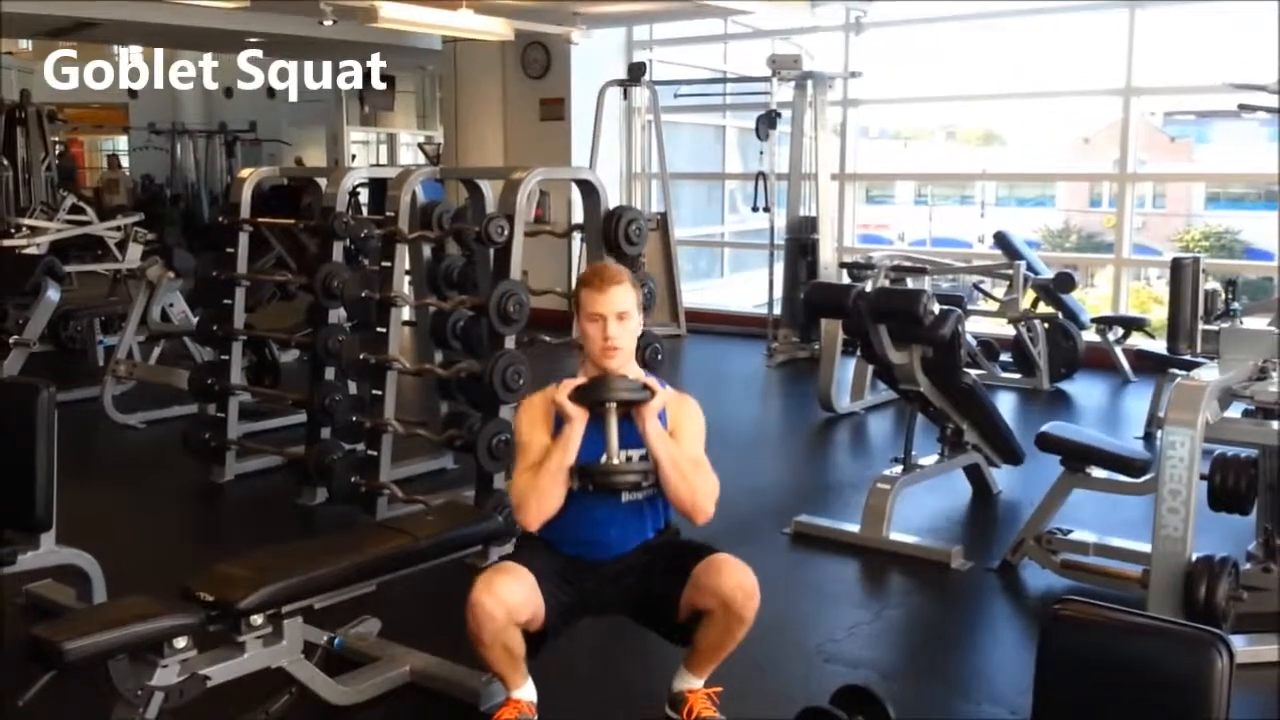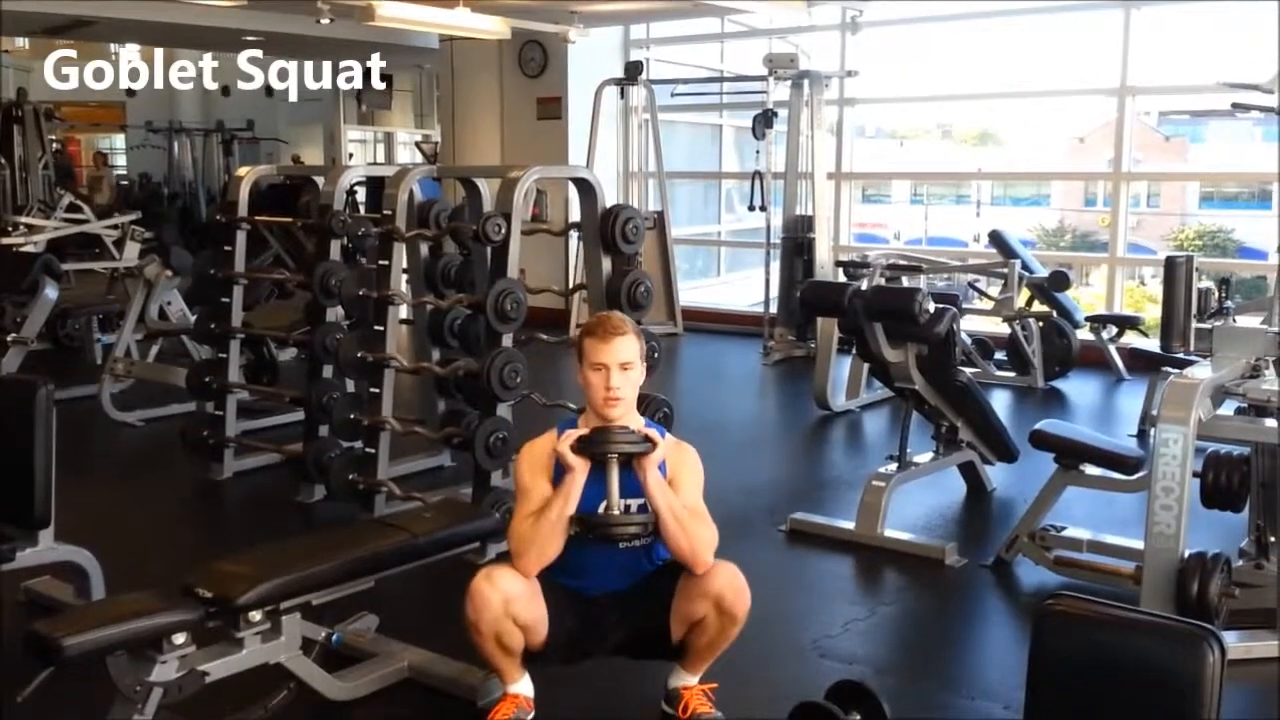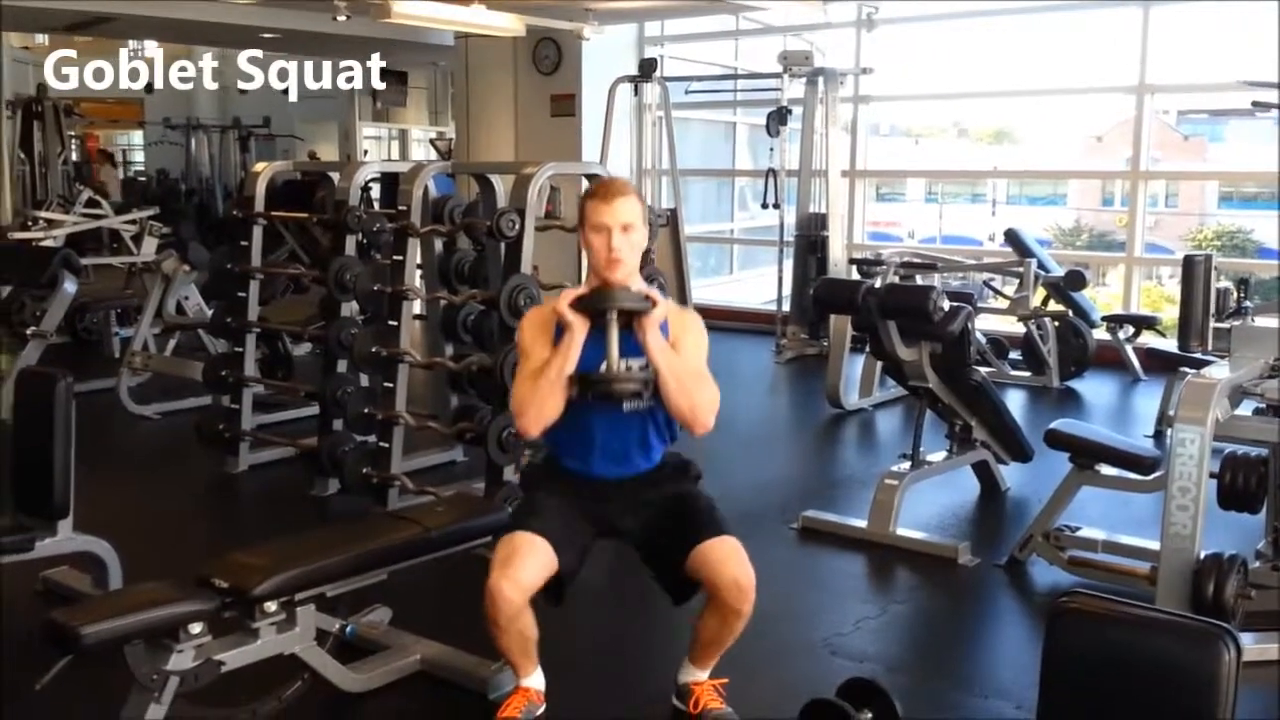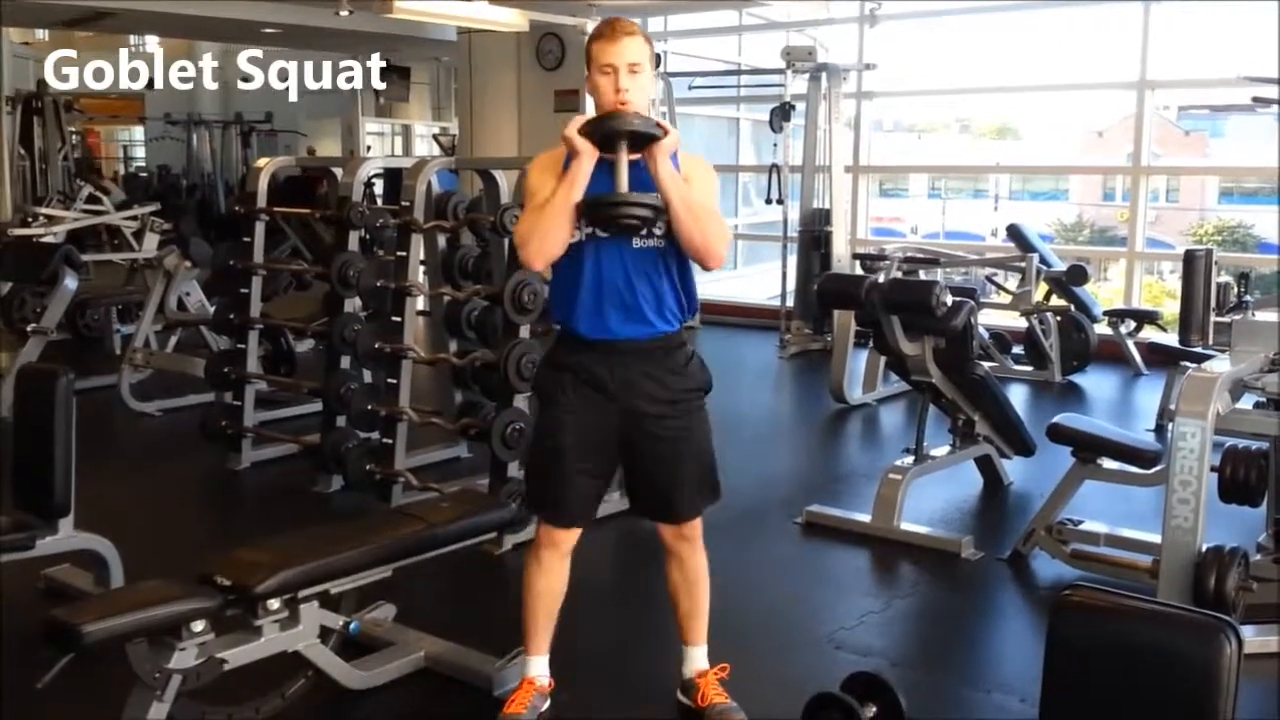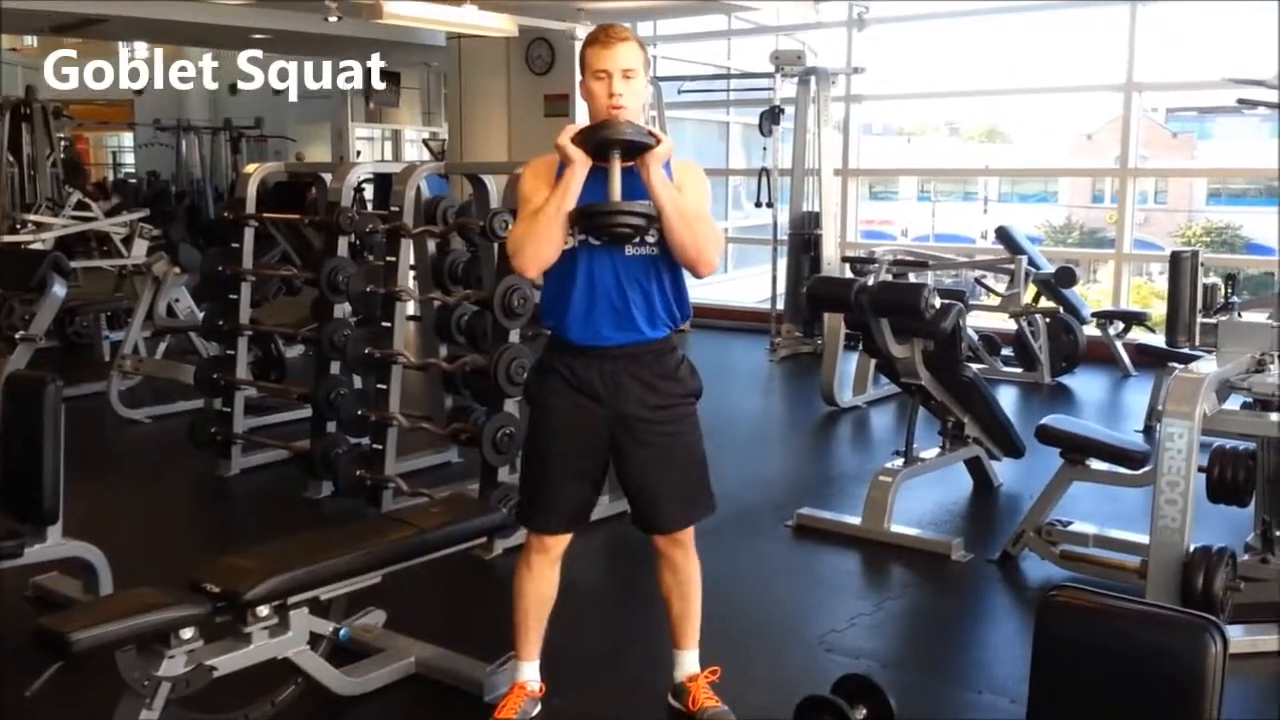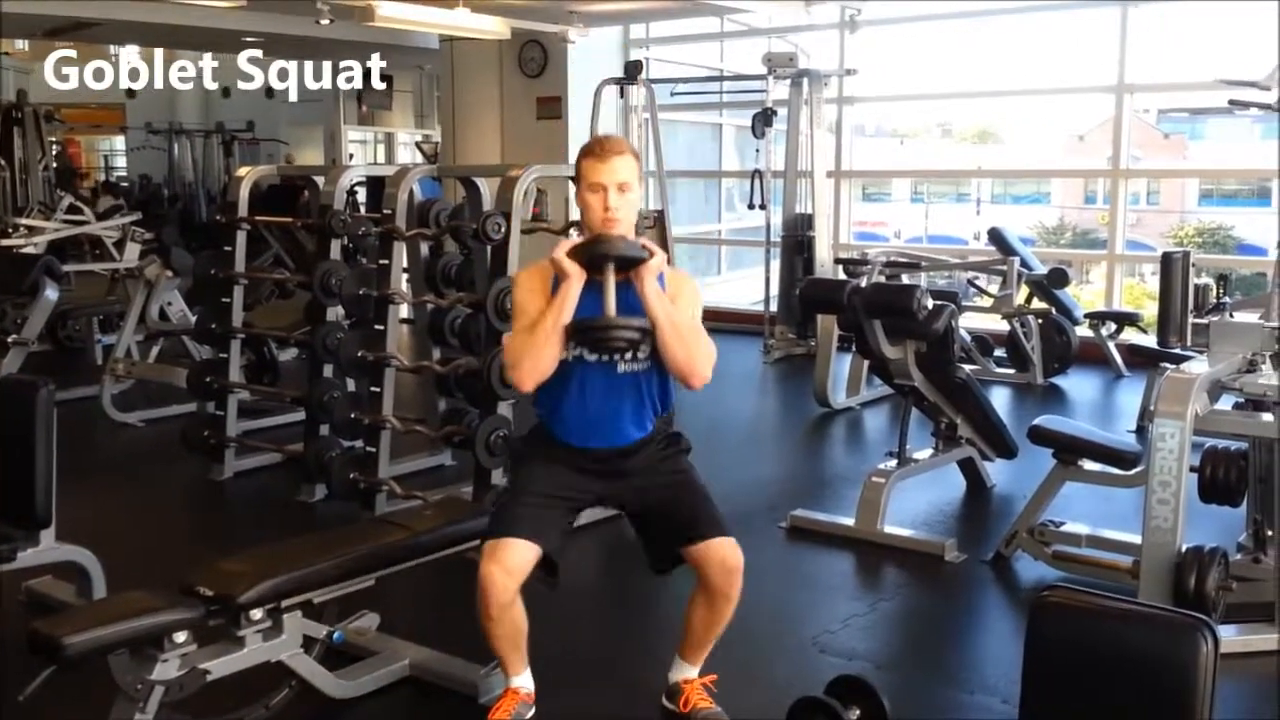
dt=0.5s
person 1, frame 1
left shoulder: (677, 407)
right shoulder: (541, 408)
left elbow: (701, 508)
right elbow: (530, 516)
left wrist: (649, 424)
right wrist: (575, 425)
left hip: (646, 557)
right hip: (562, 562)
left knee: (737, 589)
right knee: (487, 602)
person 1, frame 2
left shoulder: (676, 454)
right shoulder: (542, 453)
left elbow: (701, 560)
right elbow: (527, 562)
left wrist: (650, 476)
right wrist: (576, 476)
left hip: (646, 598)
right hip: (565, 602)
left knee: (726, 587)
right knee: (488, 591)
left ankle: (684, 687)
person 1, frame 3
left shoulder: (678, 322)
right shoulder: (547, 320)
left elbow: (701, 419)
right elbow: (530, 422)
left wrist: (651, 336)
right wrist: (576, 334)
left hip: (655, 480)
right hip: (569, 482)
left knee: (735, 582)
right knee: (505, 587)
person 1, frame 4
left shoulder: (687, 164)
right shoulder: (554, 164)
left elbow: (713, 253)
right elbow: (534, 254)
left wrist: (660, 165)
right wrist: (584, 162)
left hip: (663, 368)
right hip: (580, 369)
left knee: (682, 533)
right knee: (554, 536)
person 1, frame 5
left shoulder: (681, 172)
right shoulder: (547, 170)
left elbow: (704, 261)
right elbow: (526, 262)
left wrist: (653, 174)
right wrist: (576, 171)
left hip: (654, 374)
right hip: (572, 374)
left knee: (674, 538)
right knee: (545, 541)
person 1, frame 6
left shoulder: (673, 282)
right shoulder: (541, 280)
left elbow: (697, 373)
right elbow: (525, 375)
left wrist: (647, 286)
right wrist: (573, 284)
left hip: (645, 451)
right hip: (560, 453)
left knee: (724, 564)
right knee: (497, 574)
